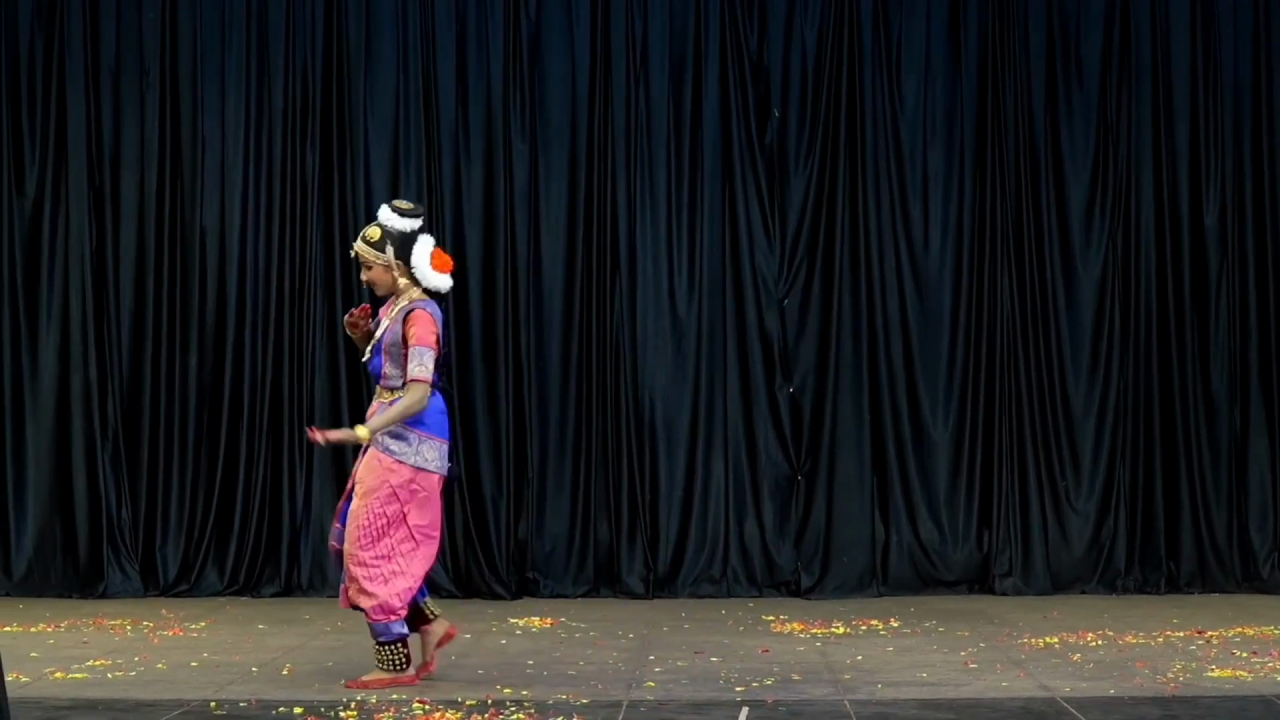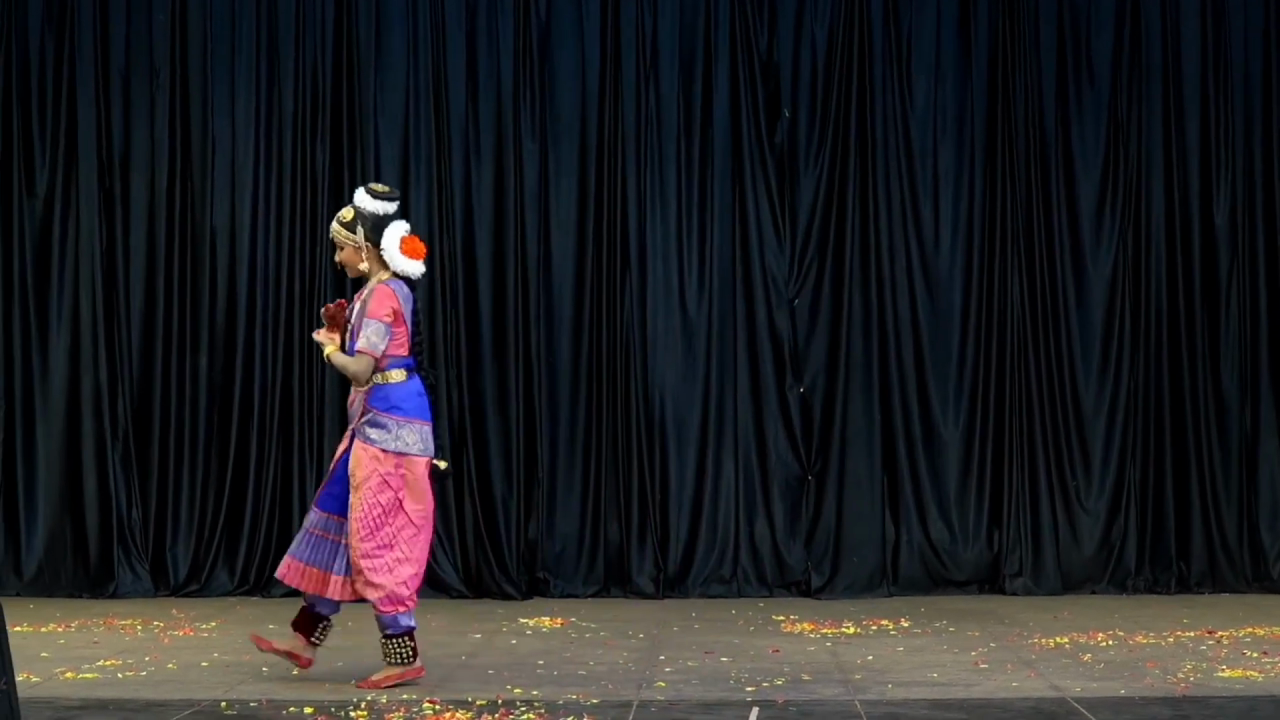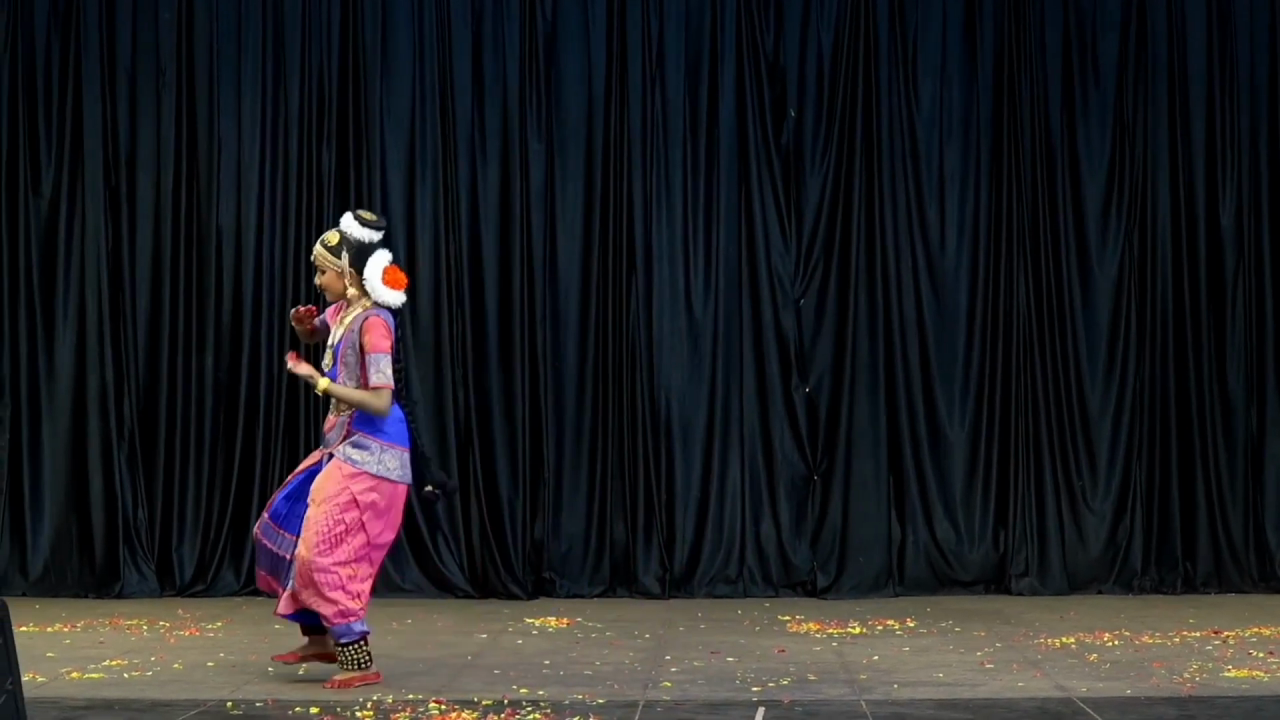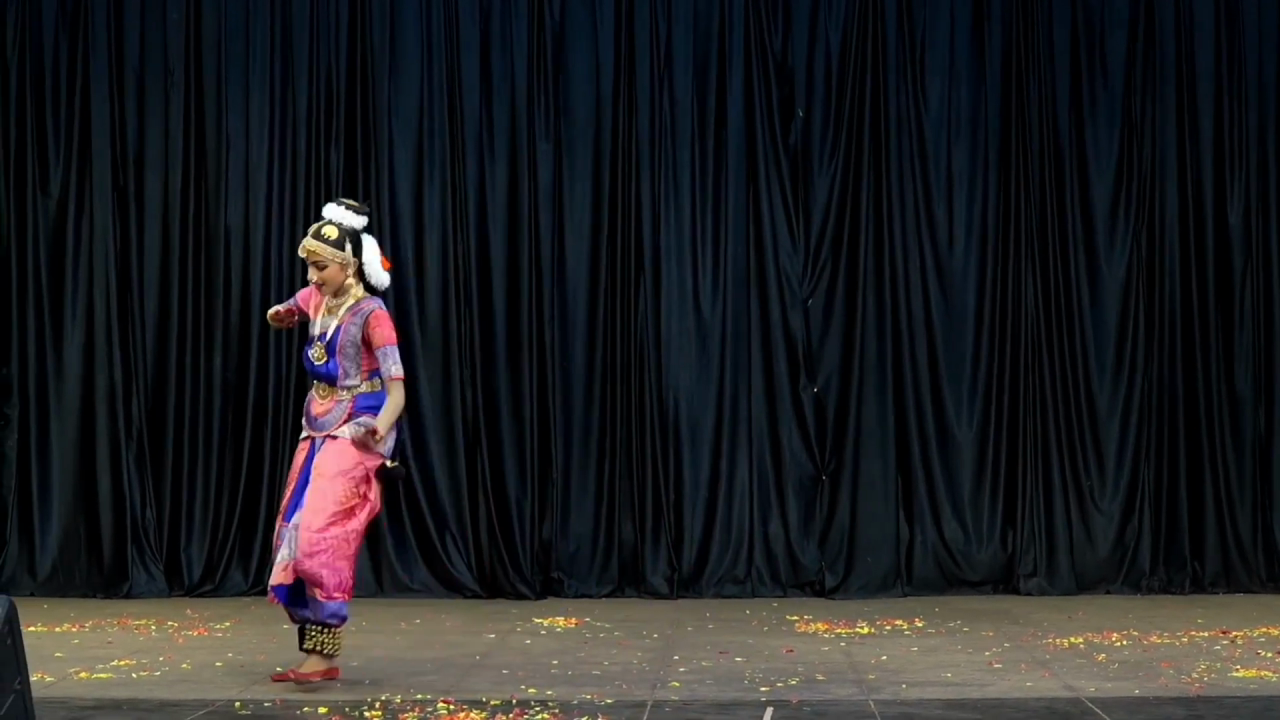
dt=0.2s
person 1, frame 1
left shoulder: (419, 315)
right shoulder: (398, 306)
left elbow: (411, 397)
right elbow: (374, 350)
left wrist: (360, 433)
right wrist: (359, 328)
left hip: (409, 440)
right hip: (391, 439)
left knee: (373, 547)
right knee: (379, 544)
left ankle: (400, 664)
right ankle: (428, 624)
person 1, frame 2
left shoulder: (384, 296)
right shoulder: (373, 291)
left elbow: (358, 367)
right elbow: (350, 341)
left wrist: (331, 347)
right wrist: (334, 326)
left hip: (390, 425)
right hip: (374, 425)
left knee: (379, 540)
right knee: (334, 524)
left ankle: (405, 659)
right ankle: (304, 636)
person 1, frame 3
left shoulder: (375, 324)
right shoulder: (341, 311)
left elbow: (380, 401)
right elbow: (310, 334)
left wrist: (318, 381)
right wrist: (303, 323)
left hip: (372, 452)
right hip: (342, 448)
left knee: (324, 554)
right knee: (280, 530)
left ankle: (362, 664)
right ankle: (322, 637)
person 1, frame 4
left shoulder: (373, 314)
right shoulder: (316, 297)
left elbow: (397, 388)
right elbow: (279, 317)
left wrist: (380, 428)
right wrist: (282, 314)
left hip: (356, 434)
right hip: (318, 432)
left knee: (319, 536)
right knee: (299, 539)
left ankle: (325, 651)
right ankle: (315, 649)
